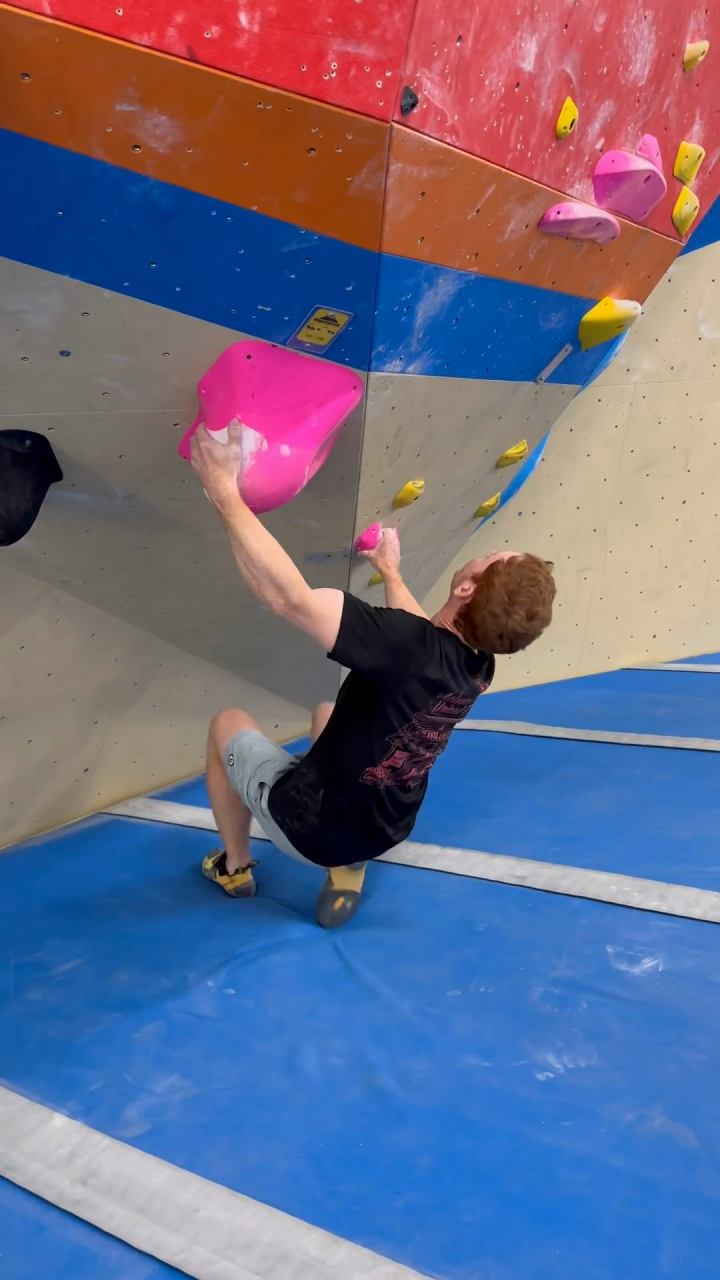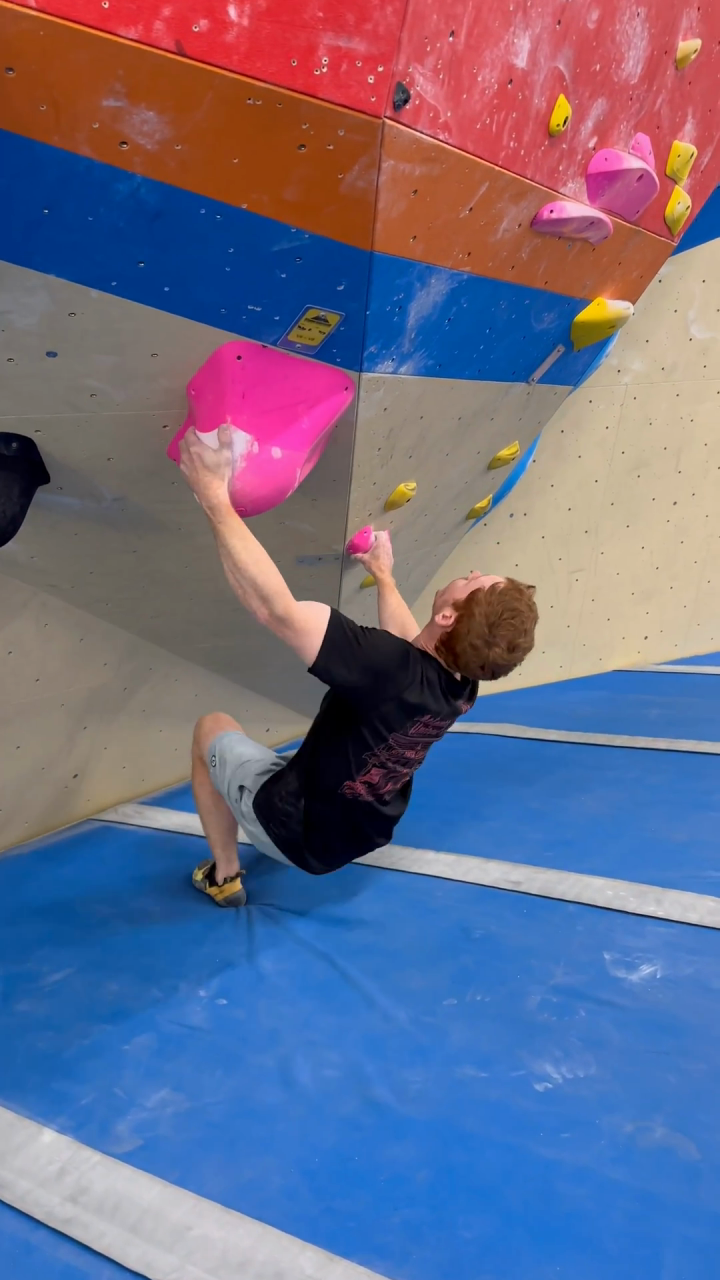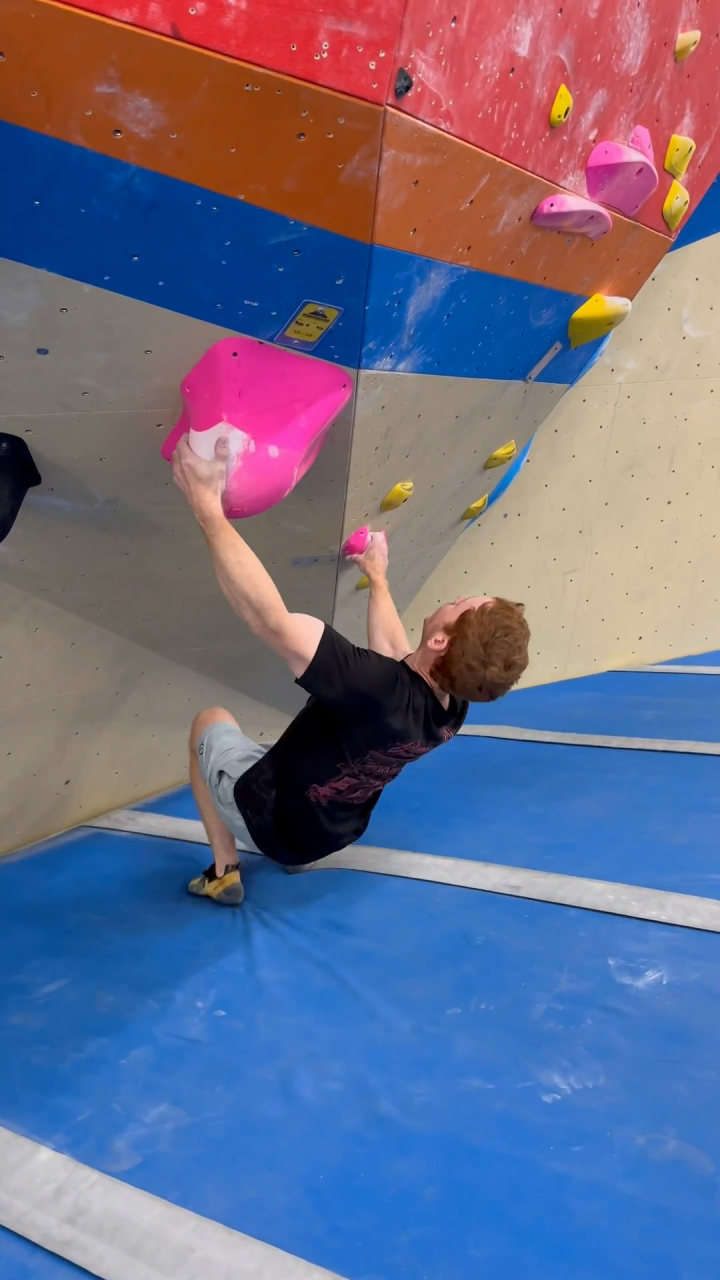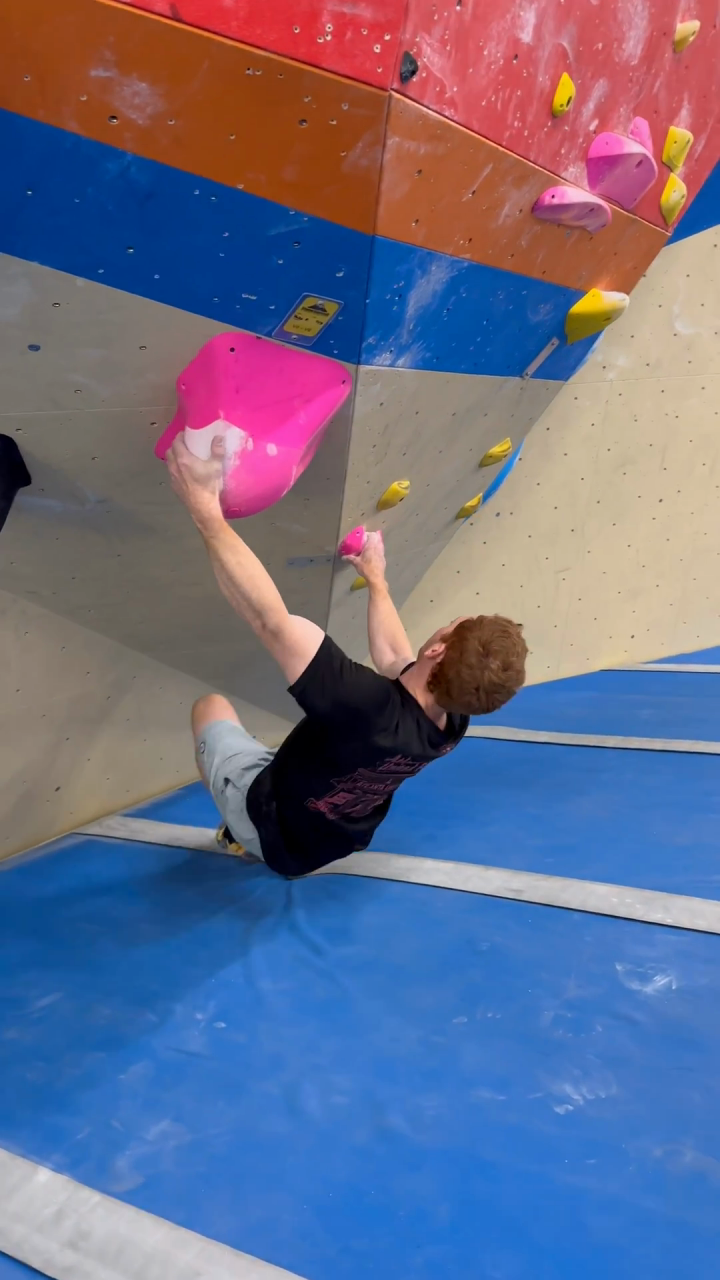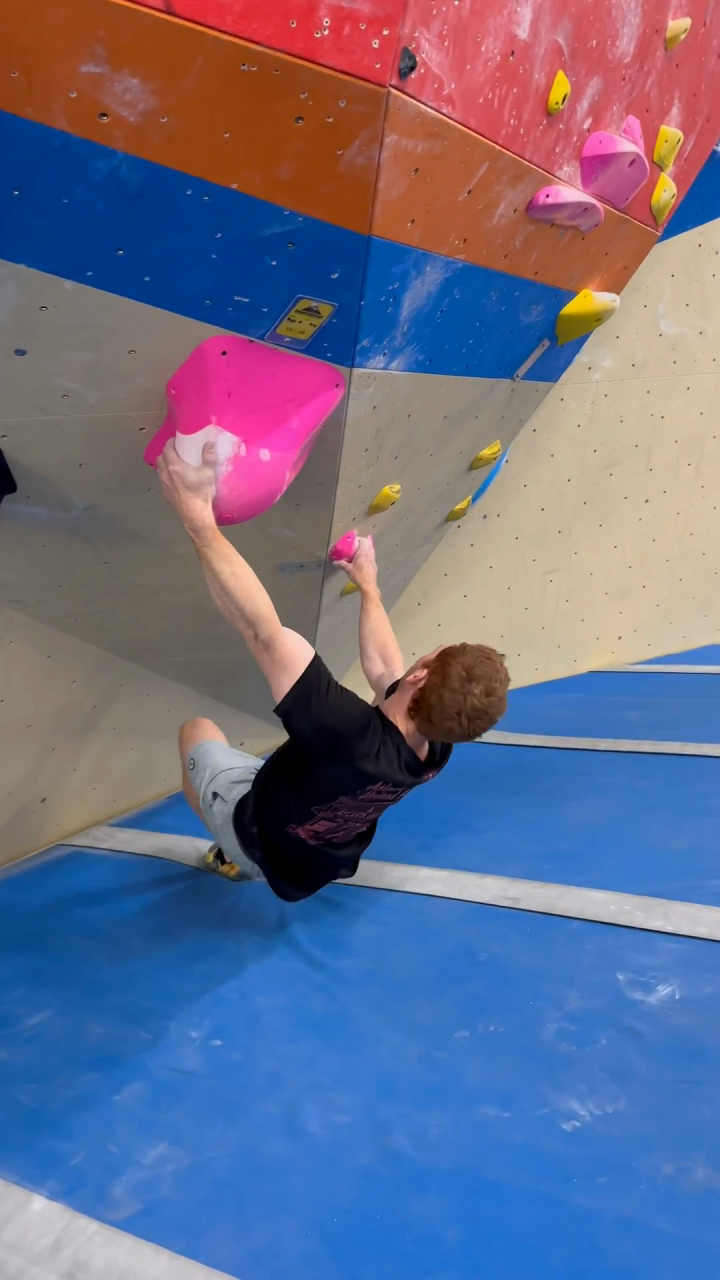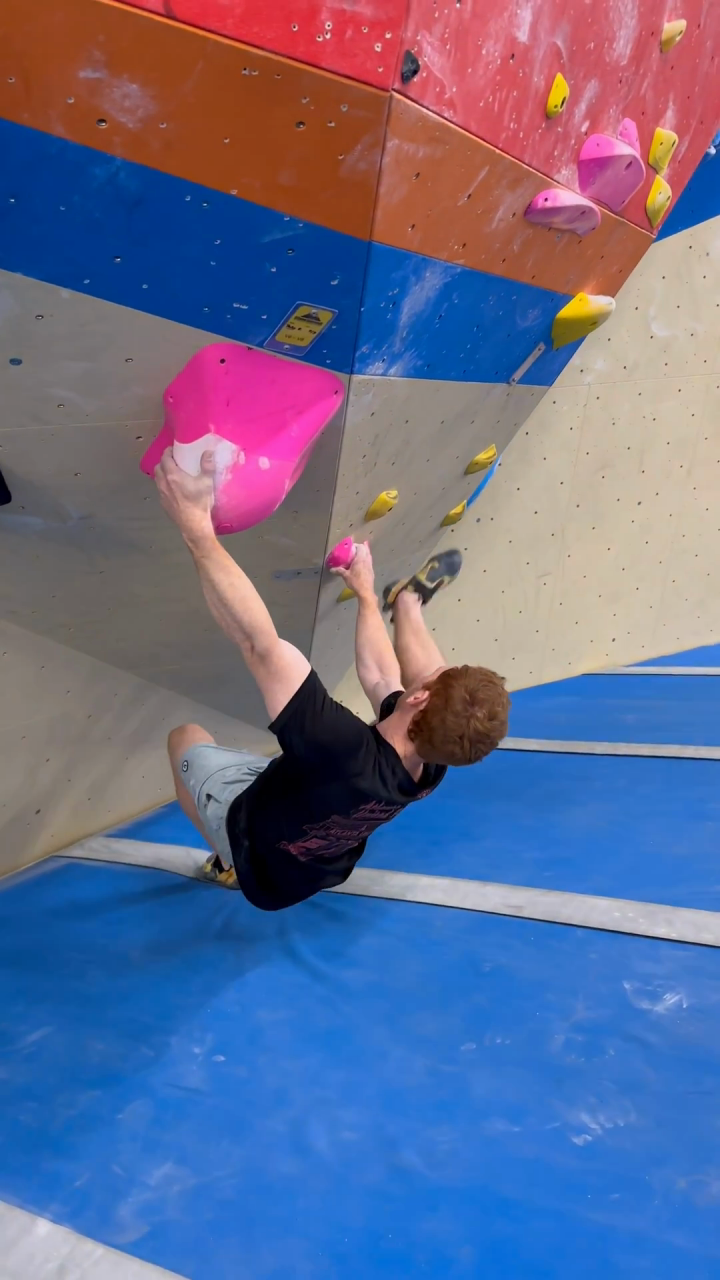
dt=0.2s
person 1, frame 1
left shoulder: (403, 643)
right shoulder: (479, 668)
left elbow: (290, 597)
left wrist: (225, 492)
right wrist: (390, 573)
left hip: (310, 828)
right hip: (383, 830)
left knee: (227, 725)
right knee: (328, 713)
left ankle: (235, 866)
right ankle: (346, 870)
person 1, frame 2
left shoulder: (385, 666)
right shoulder: (462, 686)
left elbow: (276, 608)
left wrist: (215, 499)
right wrist: (383, 576)
left hip: (296, 829)
right hip: (363, 830)
left knee: (213, 728)
left ankle: (225, 876)
person 1, frame 3
left shoulder: (374, 687)
right shoulder: (452, 711)
left elbow: (268, 619)
right elbow: (397, 654)
left wrist: (207, 508)
right wrist: (377, 577)
left hip: (269, 821)
right hip: (329, 832)
left knee: (210, 722)
left ankle: (223, 872)
person 1, frame 4
left shoulder: (367, 705)
right shoulder: (452, 725)
left elbow: (271, 620)
right elbow: (394, 658)
left wrist: (205, 509)
right wrist: (376, 579)
left hip: (274, 832)
right hip: (334, 839)
left knee: (211, 709)
left ankle: (240, 841)
person 1, frame 5
left shoulder: (347, 729)
right shoulder: (436, 749)
left elbow: (263, 631)
right elbow: (381, 667)
left wrist: (198, 519)
right wrist: (367, 587)
left hip: (263, 848)
right hip: (327, 860)
left knee: (197, 731)
left ankle: (230, 858)
person 1, frame 6
left shoulder: (341, 749)
right shoulder: (432, 767)
left elbow: (260, 644)
right elbow: (378, 677)
left wrist: (197, 530)
right wrist: (365, 593)
left hip: (258, 857)
left knee: (186, 738)
left ankle: (226, 865)
right ankle: (408, 601)
